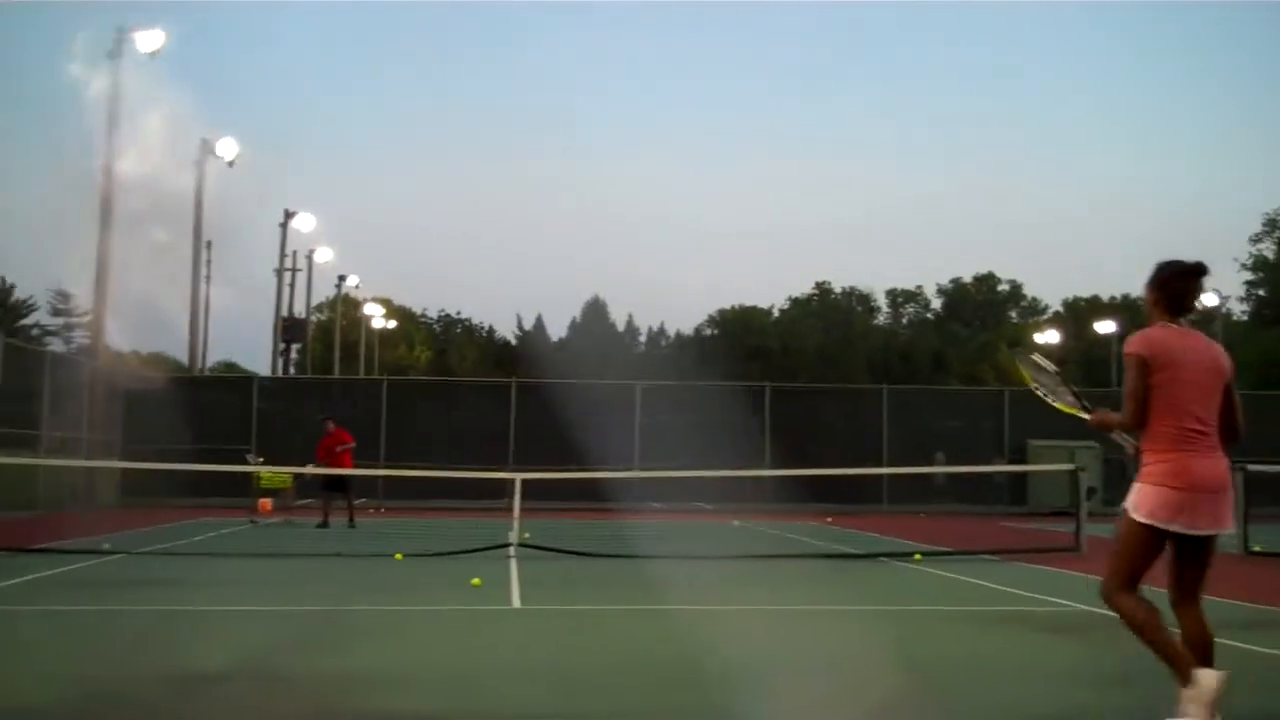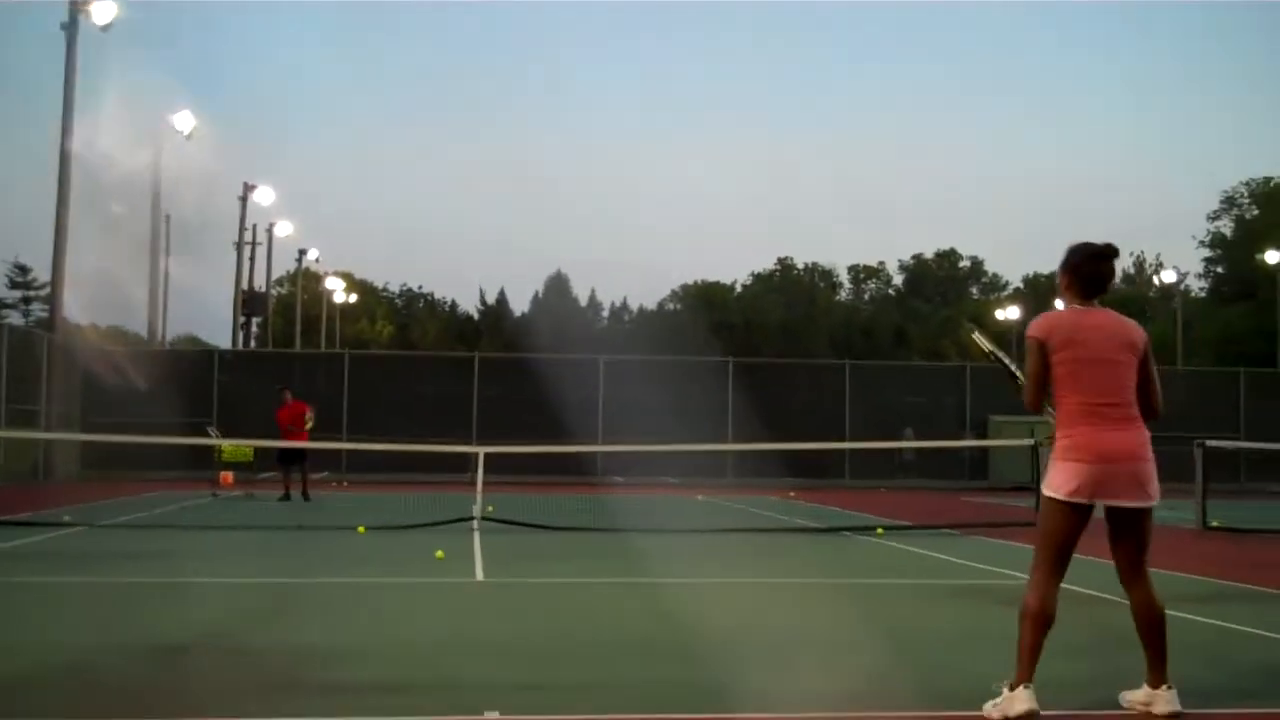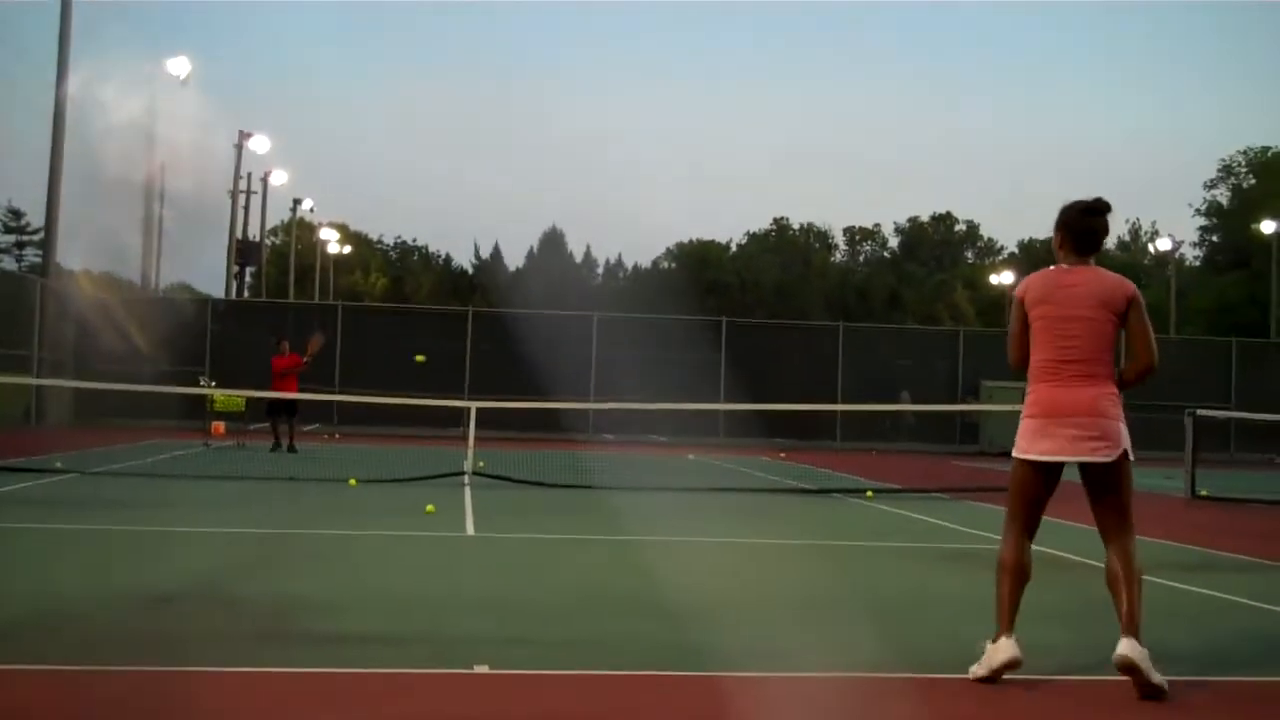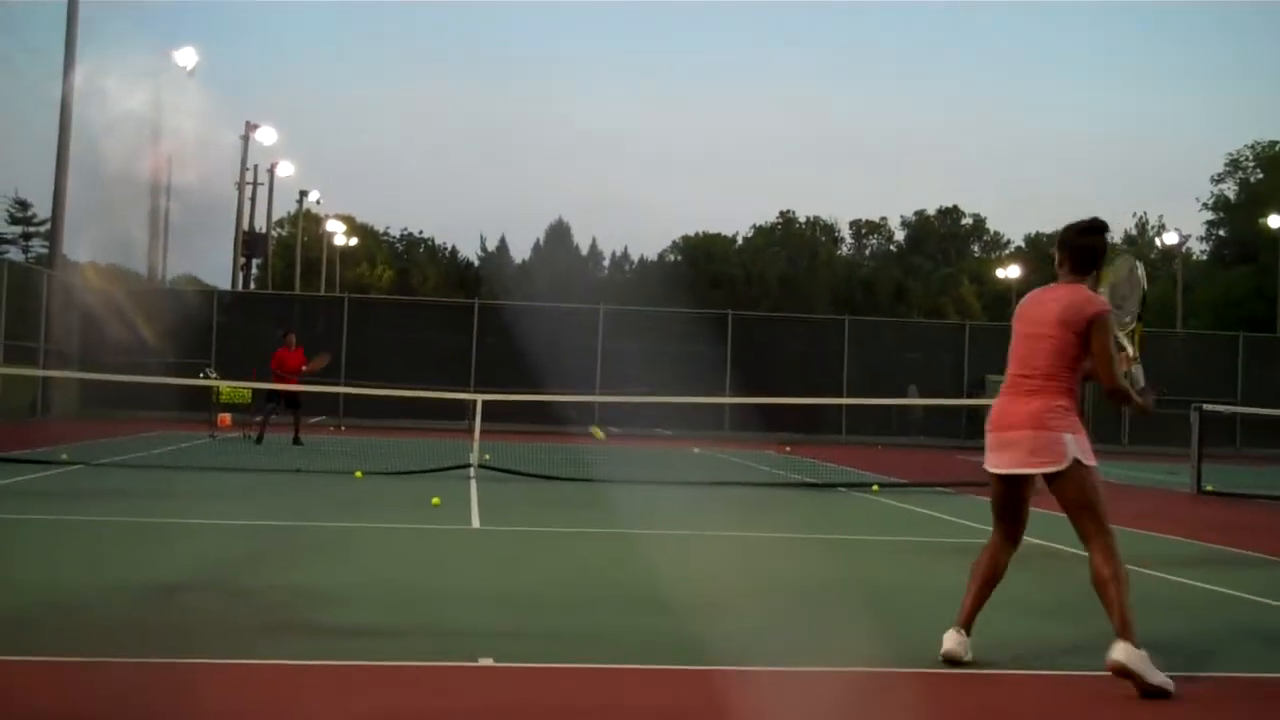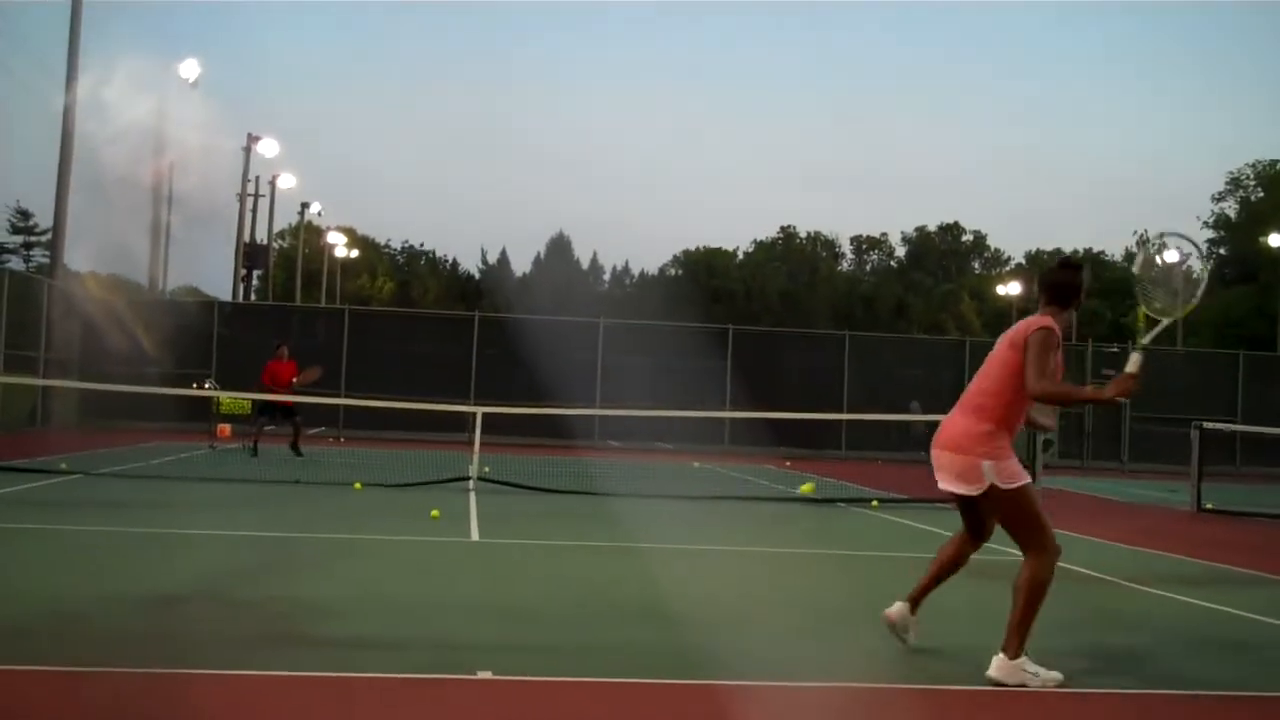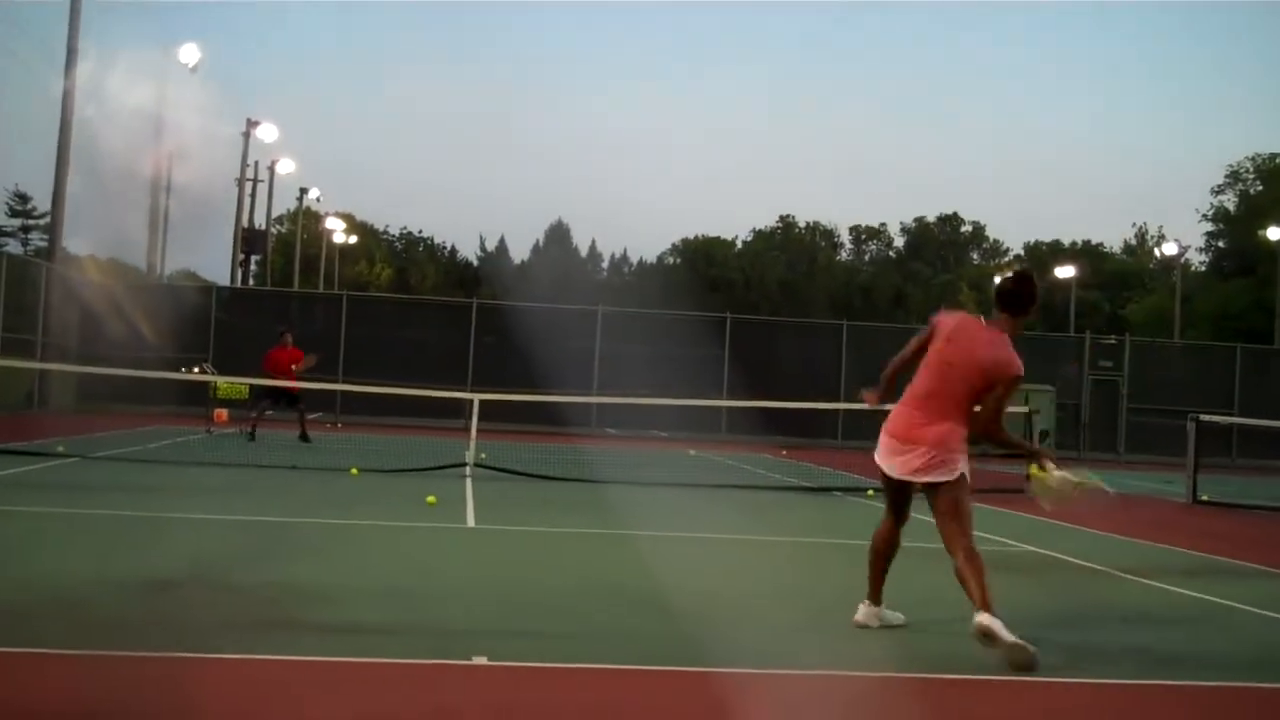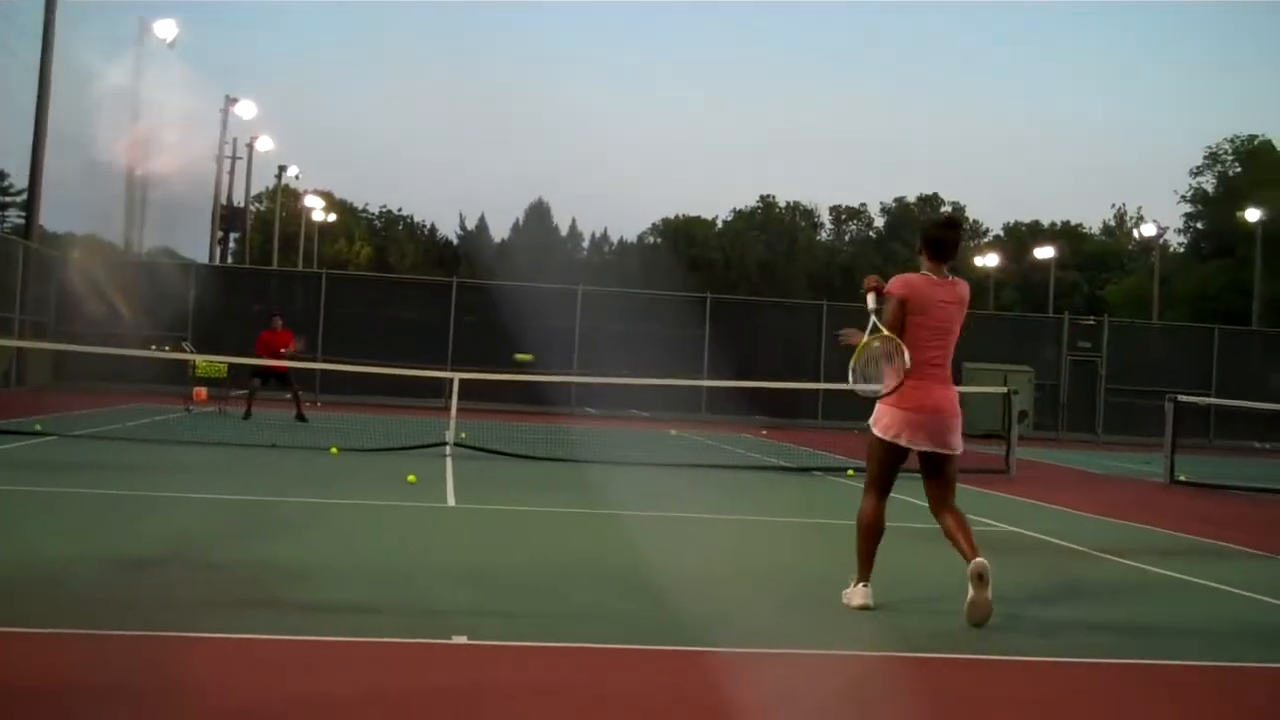
dt=0.3s
person 1, frame 1
left shoulder: (1142, 343)
right shoulder: (1216, 353)
left elbow: (1135, 419)
right elbow: (1233, 431)
left wrist: (1107, 420)
left hip: (1166, 484)
right hip: (1212, 483)
left knee: (1118, 589)
right knee: (1187, 601)
left ankle: (1195, 678)
person 1, frame 2
left shoulder: (1045, 327)
right shoulder: (1133, 331)
left elbow: (1033, 402)
right elbow: (1153, 407)
left wrist: (1060, 400)
left hip: (1077, 459)
right hip: (1135, 459)
left knee: (1044, 576)
right knee: (1136, 579)
person 1, frame 3
left shoulder: (1030, 286)
right shoulder: (1123, 289)
left elbow: (1017, 358)
right elbow: (1146, 363)
left hip: (1044, 417)
right hip: (1100, 417)
left knee: (1017, 532)
right knee: (1119, 539)
left ankle: (1003, 640)
right ankle: (1131, 641)
person 1, frame 4
left shoulder: (1028, 300)
right shoulder: (1093, 307)
right elbow: (1110, 383)
right wrist: (1138, 402)
left hip: (1003, 425)
right hip: (1050, 430)
left knee: (1005, 537)
right knee: (1101, 543)
left ankle: (959, 633)
right ankle: (1127, 647)
person 1, frame 5
left shoulder: (1023, 328)
right shoulder: (1045, 330)
right elbow: (1038, 389)
left wrist: (1026, 420)
right wrist: (1101, 394)
left hip: (949, 442)
right hip: (980, 450)
left knee: (975, 534)
right knee: (1043, 550)
left ankle: (906, 608)
right ankle: (1010, 659)
person 1, frame 6
left shoulder: (949, 320)
right shoulder: (1009, 364)
left elbow: (898, 363)
right elbow: (991, 431)
left wrist: (878, 392)
right wrist: (1028, 450)
left hip: (899, 433)
right hip: (941, 447)
left knee: (894, 517)
right knee: (960, 540)
left ankle: (872, 605)
right ankle: (986, 617)
person 1, frame 7
left shoulder: (901, 285)
right shoulder: (962, 292)
left wrist: (863, 339)
left hip: (900, 405)
right hip: (942, 409)
left knee: (874, 493)
right knee: (945, 505)
left ankle: (862, 585)
right ankle: (975, 562)
